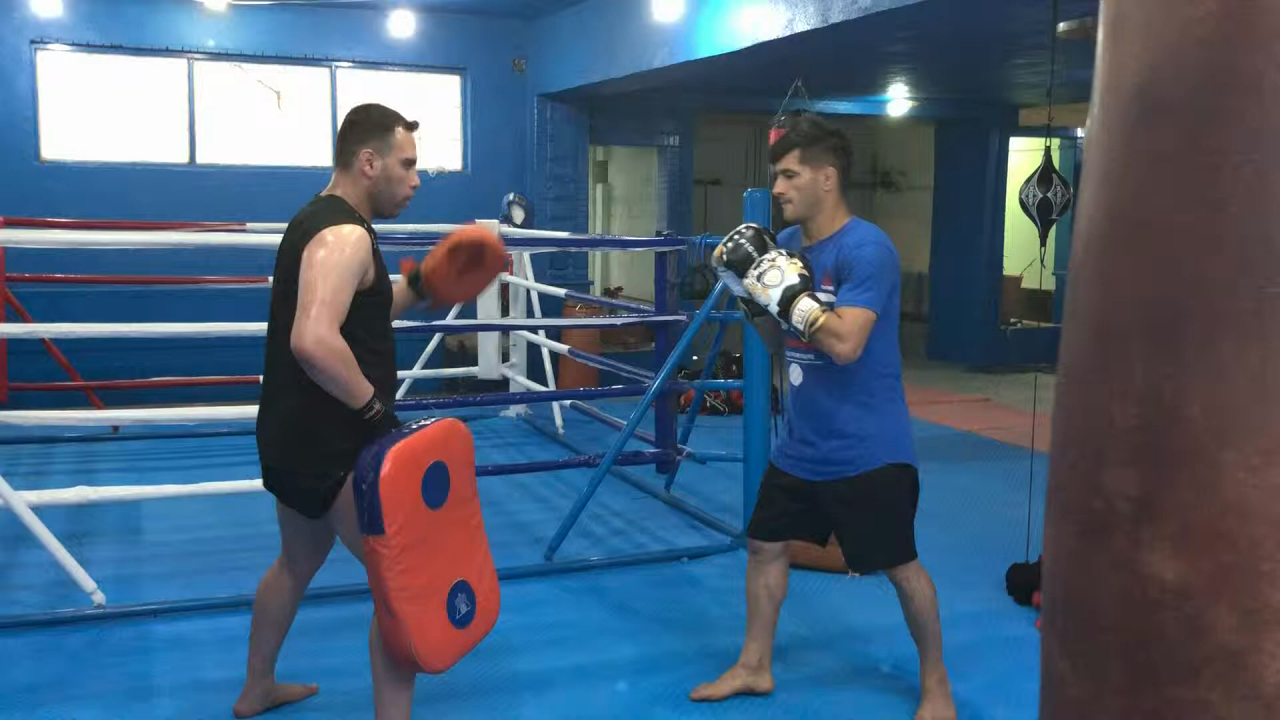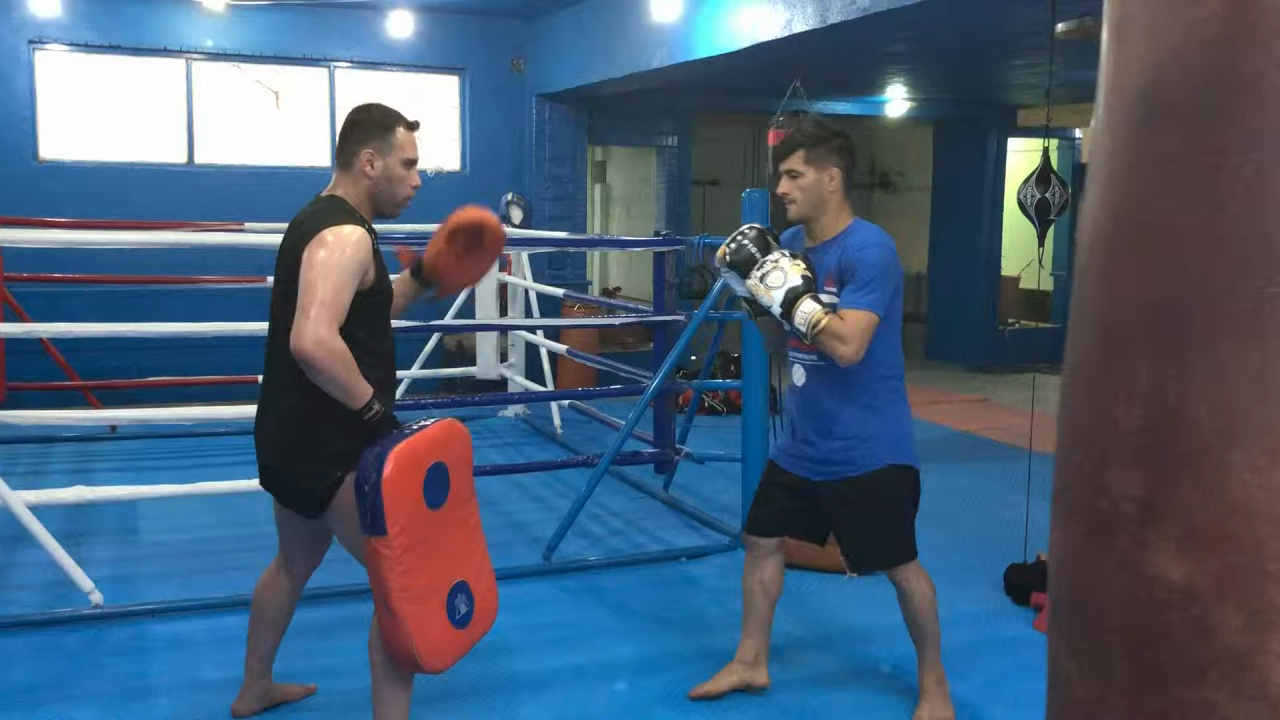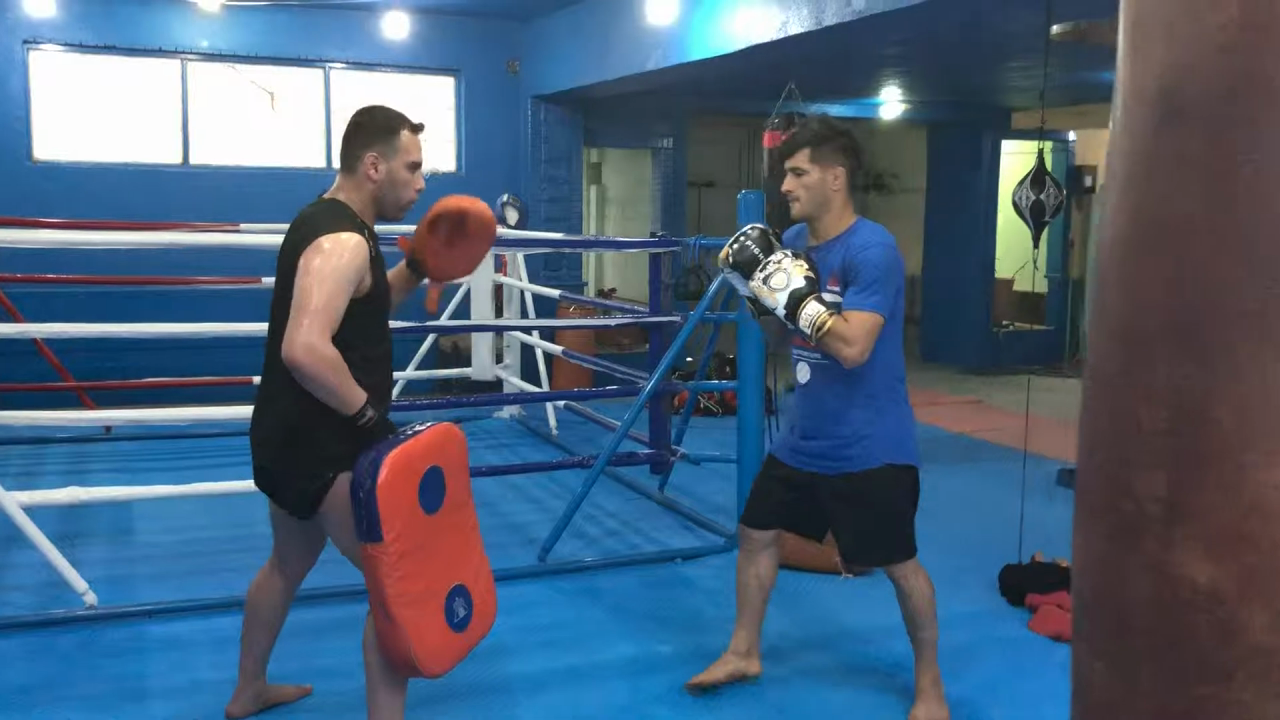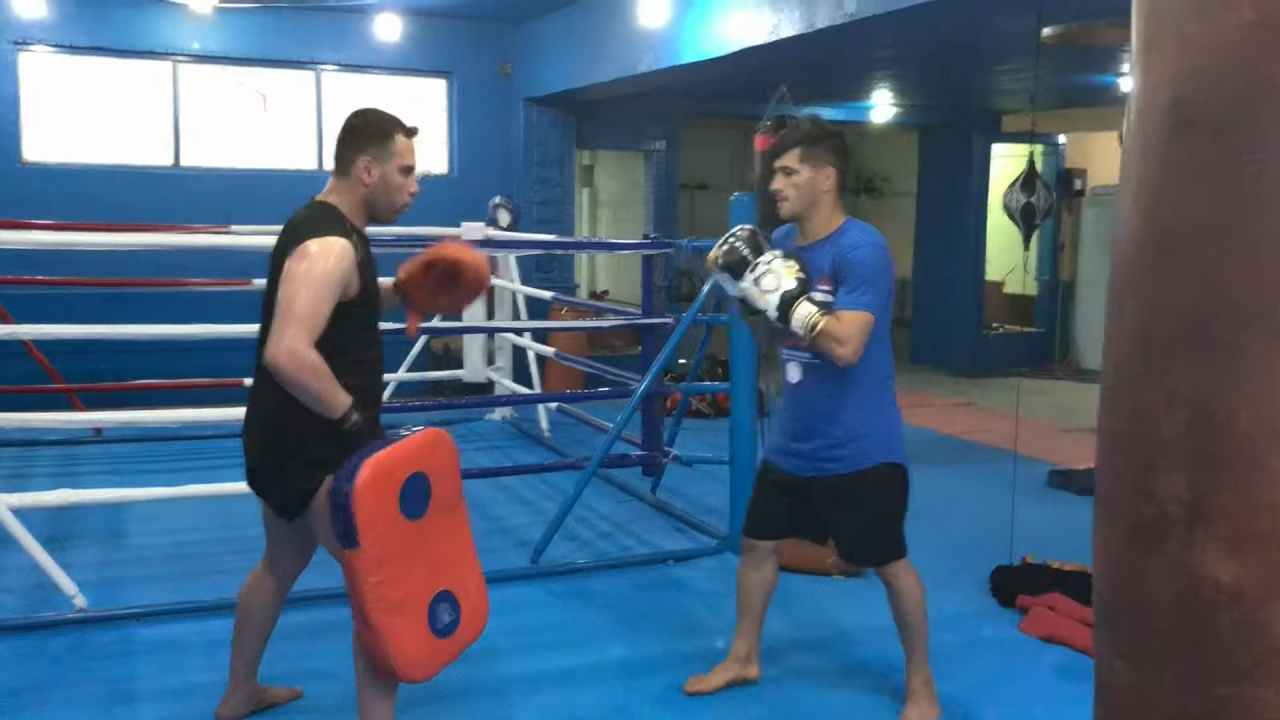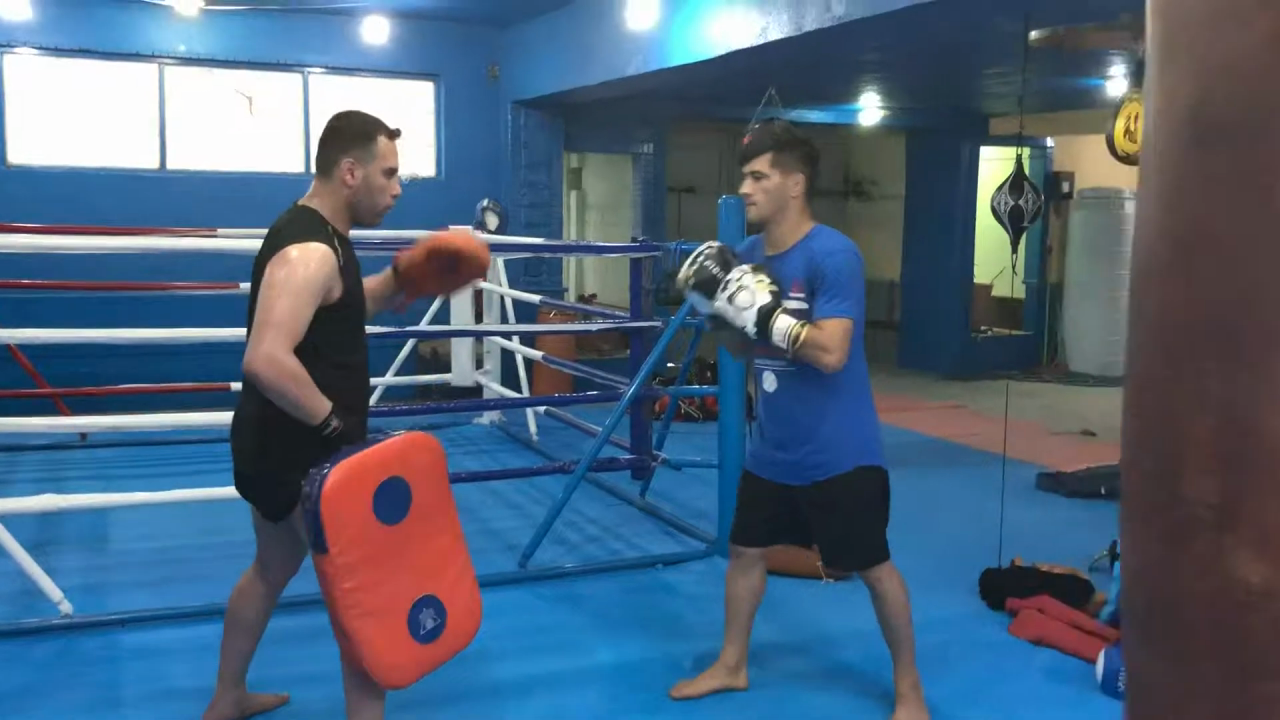
dt=0.1s
person 1, frame 1
left shoulder: (319, 222)
right shoulder: (346, 234)
right elbow: (314, 340)
left wrist: (421, 286)
right wrist: (377, 408)
left hip: (293, 434)
right hip: (330, 443)
left knee: (297, 561)
person 1, frame 2
left shoulder: (320, 220)
right shoulder: (345, 235)
right elbow: (314, 341)
left wrist: (421, 275)
right wrist: (375, 410)
left hip: (291, 433)
right hip: (327, 443)
left knee: (294, 561)
person 1, frame 3
left shoulder: (325, 222)
right shoulder: (343, 241)
right elbow: (304, 347)
left wrist: (411, 271)
right wrist: (369, 414)
left hip: (292, 436)
right hip: (323, 445)
left knee: (289, 562)
person 1, frame 4
left shoulder: (320, 226)
right shoulder: (331, 245)
right elbow: (288, 353)
left wrist: (403, 288)
right wrist: (355, 418)
left hip: (284, 439)
right hip: (312, 447)
left knee: (281, 564)
person 1, frame 5
left shoulder: (318, 235)
right shoulder: (309, 251)
left elbow: (352, 304)
right elbow: (266, 360)
left wrist: (402, 277)
right wrist: (336, 424)
left hip: (278, 445)
right hip: (300, 452)
left knee: (271, 570)
person 2, frame 1
left shoulder: (867, 248)
right shoulder: (787, 242)
left elbow: (845, 344)
left wrist: (785, 291)
right wrist: (748, 289)
left hip: (867, 449)
right hip: (801, 443)
left knee: (900, 565)
right knee: (764, 545)
right ankle: (753, 667)
person 2, frame 2
left shoulder: (870, 250)
right shoulder: (790, 242)
left elbow: (847, 346)
left wrist: (788, 293)
right wrist: (751, 289)
left hip: (869, 450)
right hip: (803, 443)
left knee: (900, 565)
right knee: (761, 541)
right ankle: (750, 662)
person 2, frame 3
left shoulder: (873, 249)
right shoulder: (794, 240)
left elbow: (853, 347)
left wrist: (792, 295)
right wrist: (754, 284)
left hip: (870, 446)
right hip: (803, 439)
left knee: (899, 562)
right knee: (755, 531)
right ankle: (744, 651)
person 2, frame 4
left shoulder: (863, 249)
right shoulder: (784, 239)
left elbow: (846, 346)
left wrist: (785, 296)
right wrist: (747, 287)
left hip: (860, 447)
right hip: (793, 440)
left knee: (890, 563)
right knee: (757, 542)
right ankle: (743, 656)
person 2, frame 5
left shoulder: (833, 254)
right shoulder: (746, 254)
left elbow: (831, 353)
left wrist: (761, 312)
right wrist: (713, 303)
left hip: (840, 451)
right hip: (773, 448)
left knee: (872, 566)
right knee: (746, 552)
right ankle: (732, 664)
